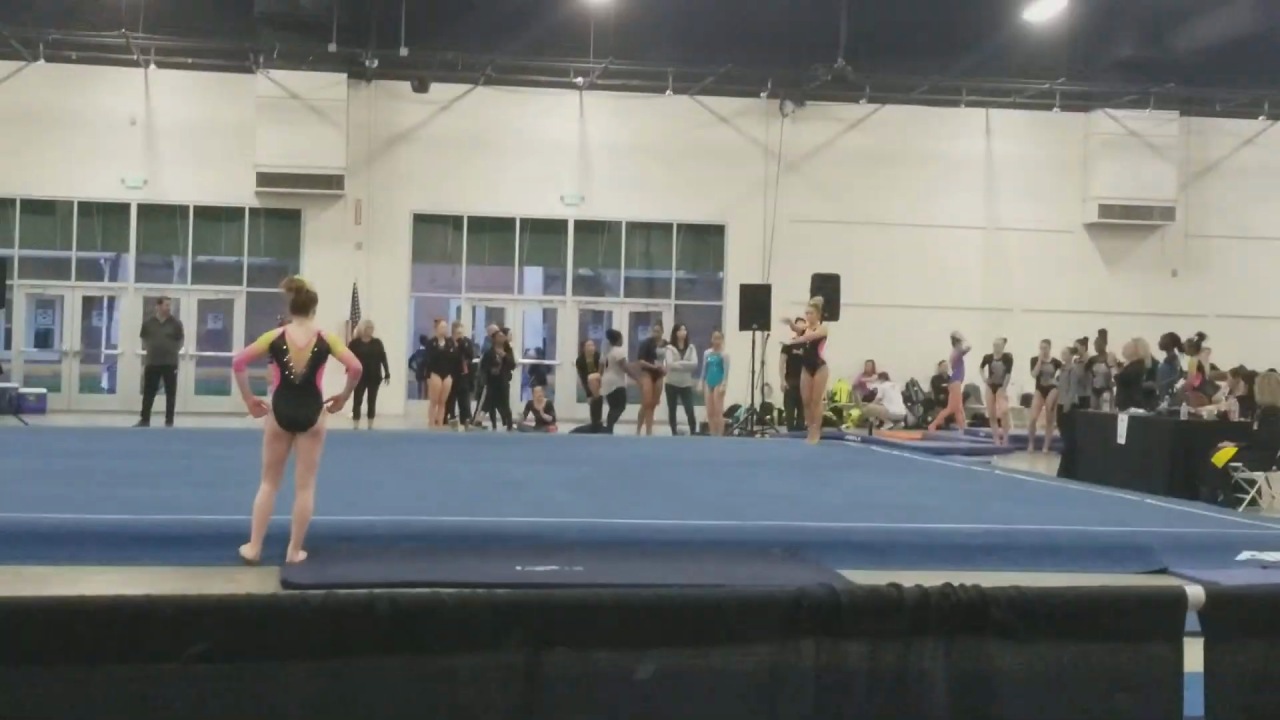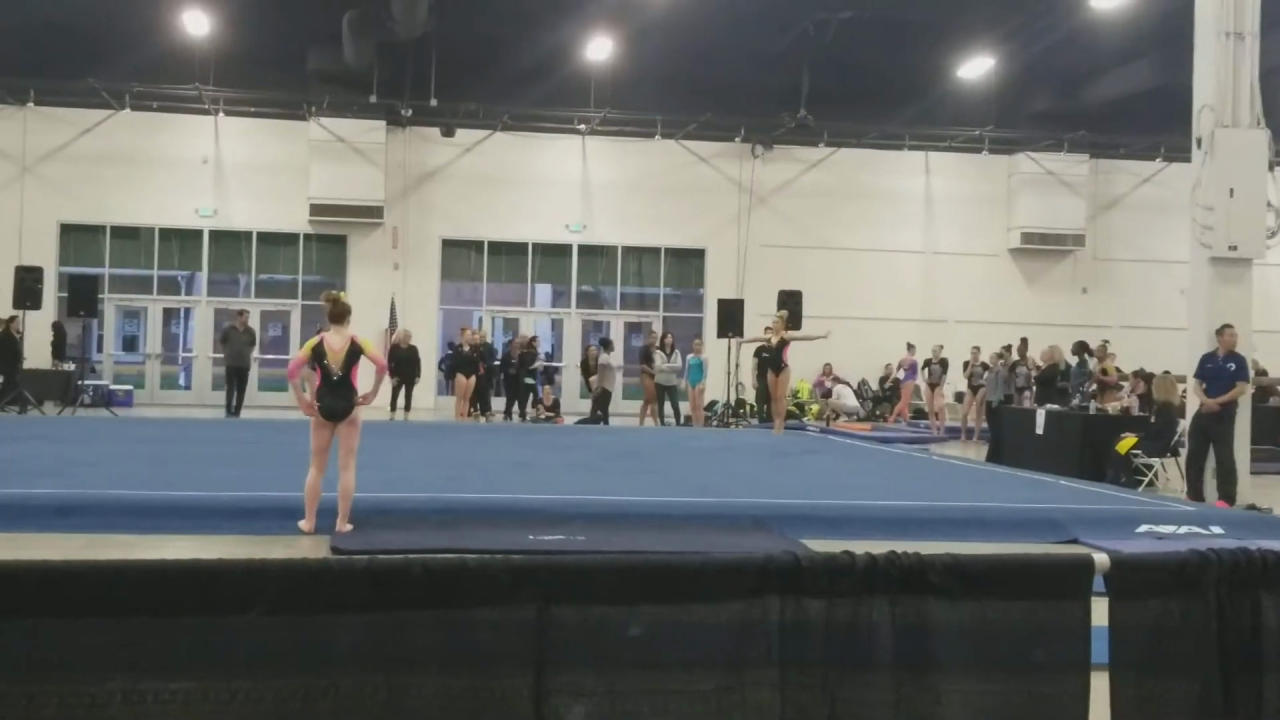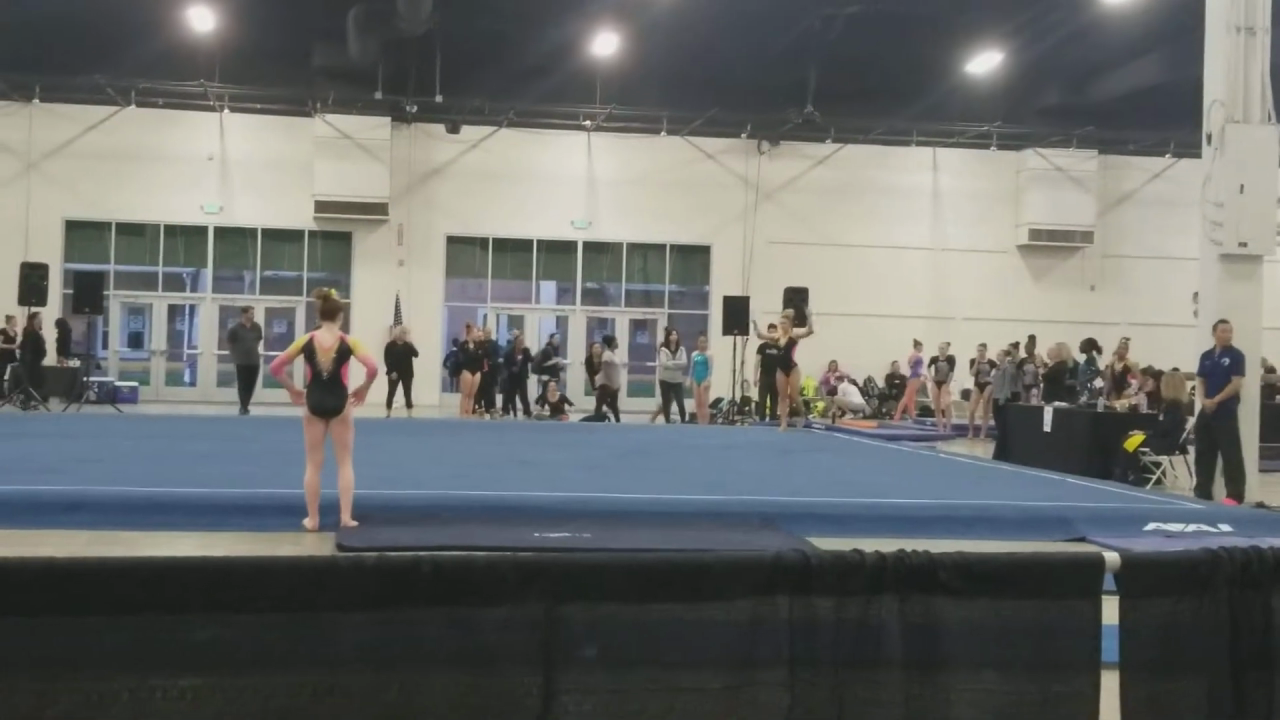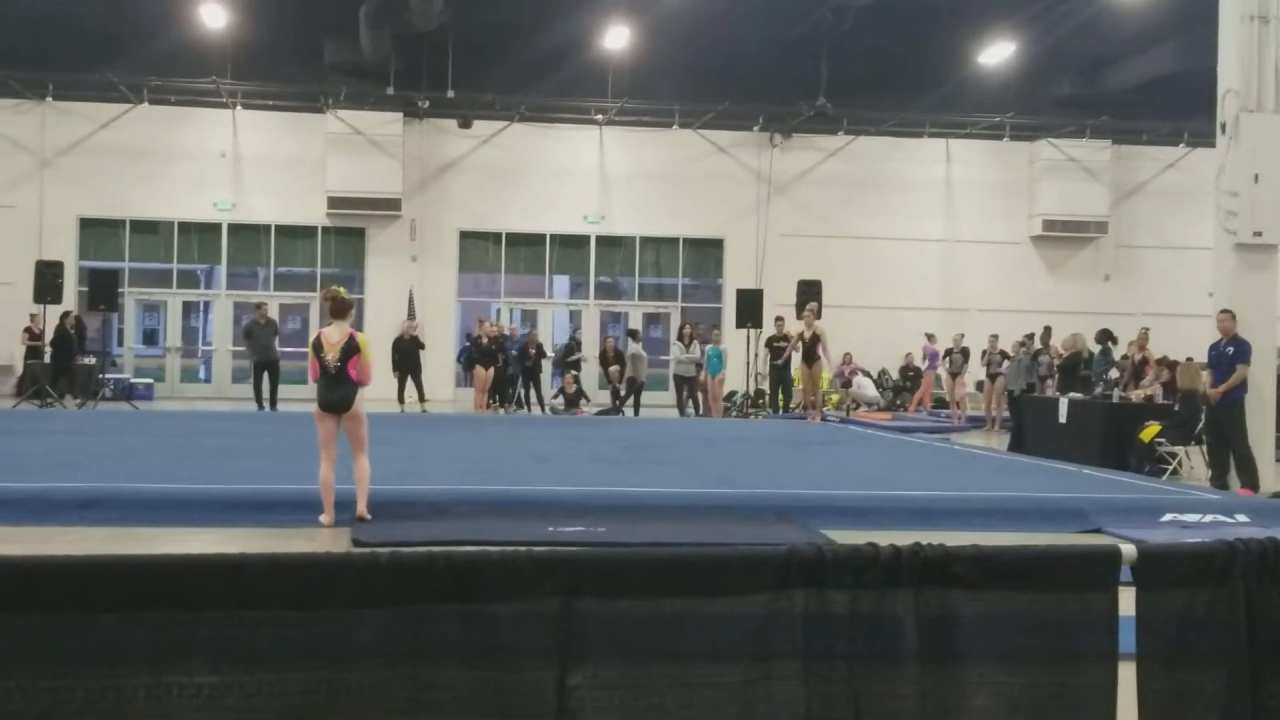
dt=0.5s
person 1, frame 1
left shoulder: (275, 337)
right shoulder: (325, 338)
left elbow: (238, 363)
right elbow: (356, 368)
left wrist: (250, 399)
right wrist: (342, 397)
left hip: (280, 413)
right hip: (312, 414)
left knee: (269, 484)
right knee: (304, 488)
left ankle: (254, 547)
right ankle: (294, 551)
person 1, frame 2
left shoulder: (315, 342)
right shoulder: (357, 342)
left elbow: (292, 369)
right elbow: (382, 365)
left wrist: (302, 400)
right wrist: (372, 394)
left hip: (323, 406)
right hip: (349, 407)
left knee: (316, 468)
right knee: (347, 468)
left ankle: (309, 521)
right ankle: (342, 522)
person 1, frame 3
left shoulder: (306, 340)
right shoulder: (348, 341)
left elbow: (275, 367)
right elbow: (372, 368)
left wrist: (293, 390)
right wrist: (363, 390)
left hip: (314, 404)
right hip: (340, 404)
left knee: (313, 465)
right knee: (344, 463)
left ankle: (312, 519)
right ankle: (346, 517)
person 1, frame 4
left shoulder: (316, 338)
right shoulder: (358, 339)
left elbow: (314, 376)
right elbow: (365, 379)
left hip: (324, 400)
right hip: (349, 399)
left knee: (327, 459)
right knee: (360, 455)
left ankle: (328, 514)
right ankle: (362, 507)
